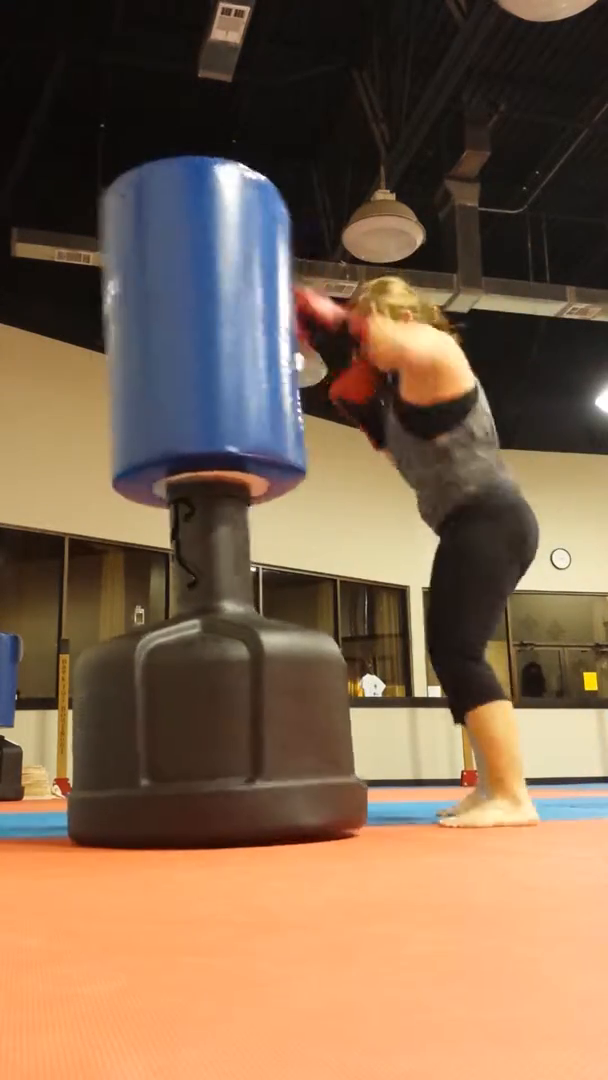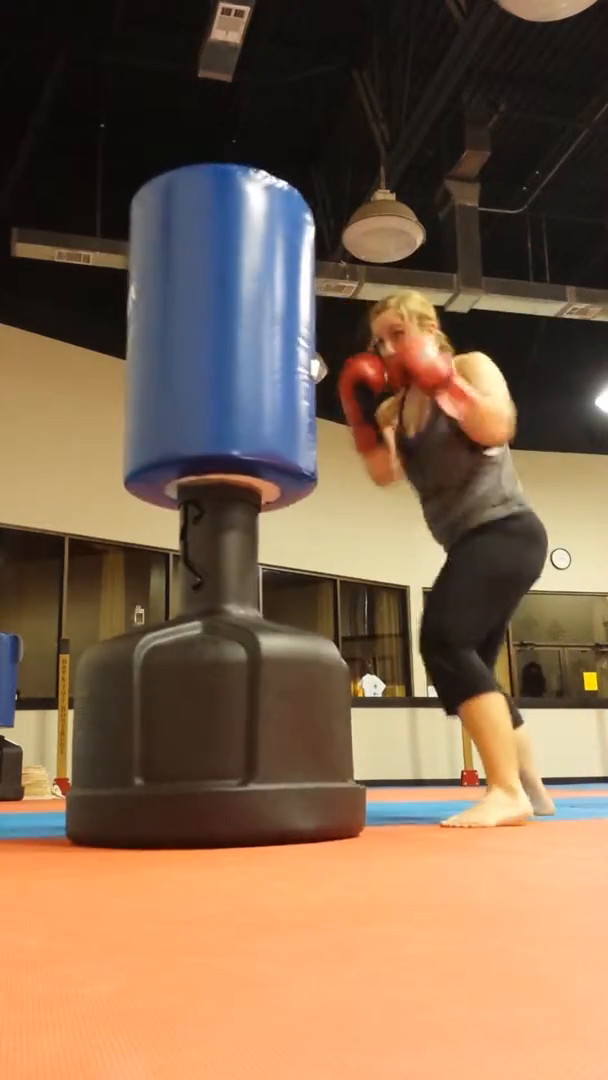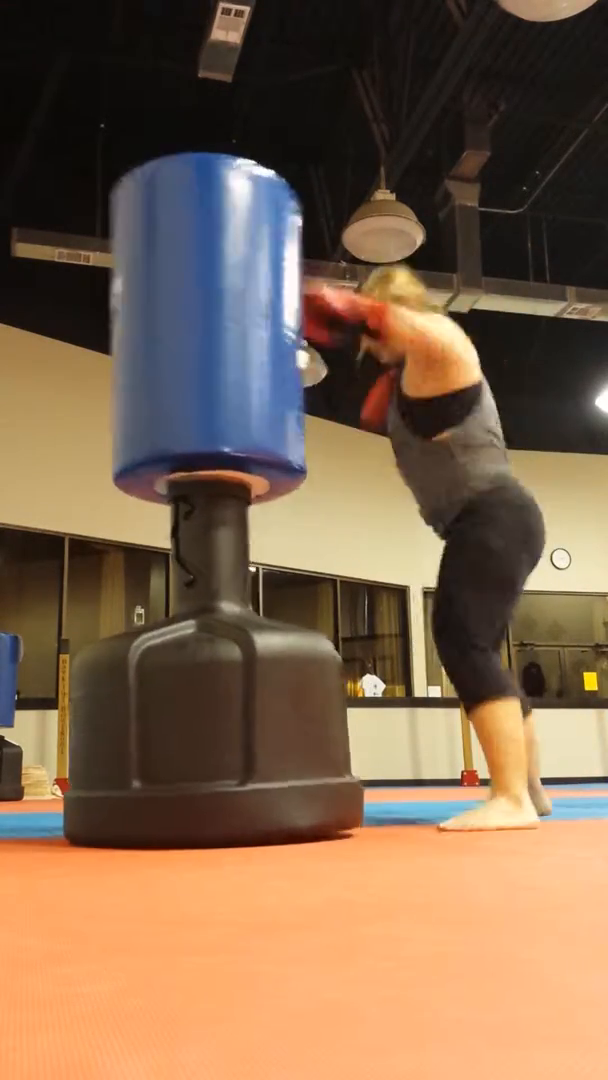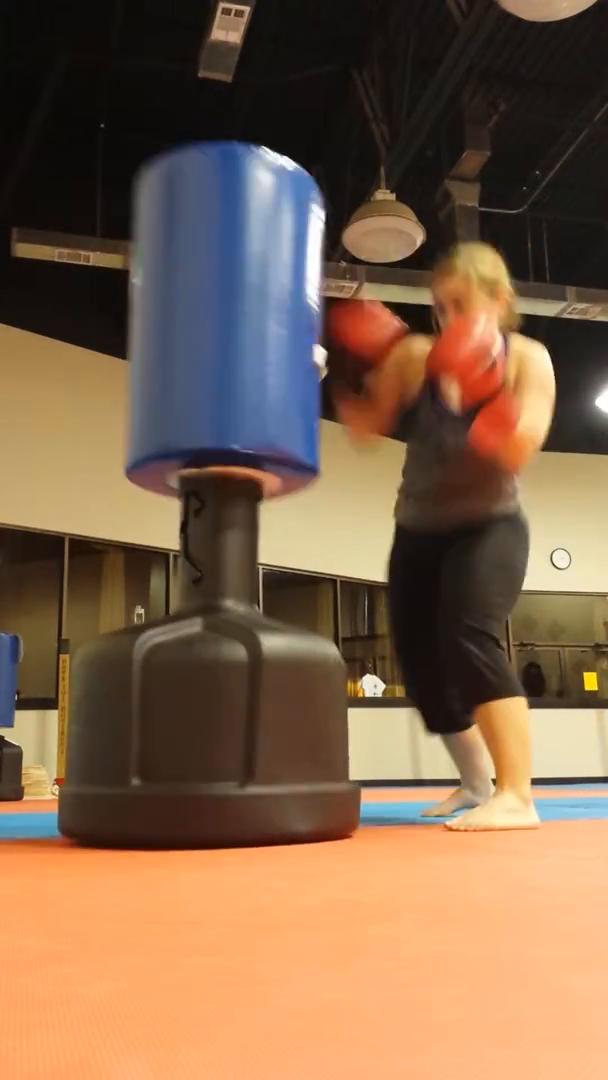
dt=0.3s
person 1, frame 1
left shoulder: (430, 349)
right shoulder: (394, 383)
left elbow: (396, 349)
right elbow: (407, 455)
left wrist: (335, 328)
right wrist: (365, 413)
left hip: (488, 521)
right hip: (488, 526)
left knee: (456, 650)
right knee: (456, 654)
left ankle: (512, 797)
right ankle: (491, 786)
person 1, frame 2
left shoulder: (471, 369)
right shoulder: (396, 405)
left elbow: (496, 429)
right elbow: (381, 473)
left wrist: (443, 384)
right wrist: (360, 412)
left hip: (504, 532)
right hip: (476, 545)
left knee: (443, 638)
right knee: (464, 659)
left ankle: (505, 790)
right ankle: (529, 792)
person 1, frame 3
left shoulder: (440, 343)
right shoulder: (413, 378)
left elbow: (416, 325)
left wrist: (349, 312)
right wrist: (394, 424)
left hip: (492, 519)
right hip: (484, 524)
left knee: (462, 641)
right knee: (474, 651)
left ankle: (511, 798)
right ankle: (529, 788)
person 1, frame 4
left shoulder: (528, 359)
right shoulder: (416, 353)
left elbow: (518, 449)
right elbow: (361, 424)
left wrist: (485, 382)
right wrist: (366, 371)
left hip: (489, 530)
right hip: (418, 533)
left knee: (469, 642)
right knee: (423, 673)
left ankle: (516, 798)
right ankle: (475, 782)
